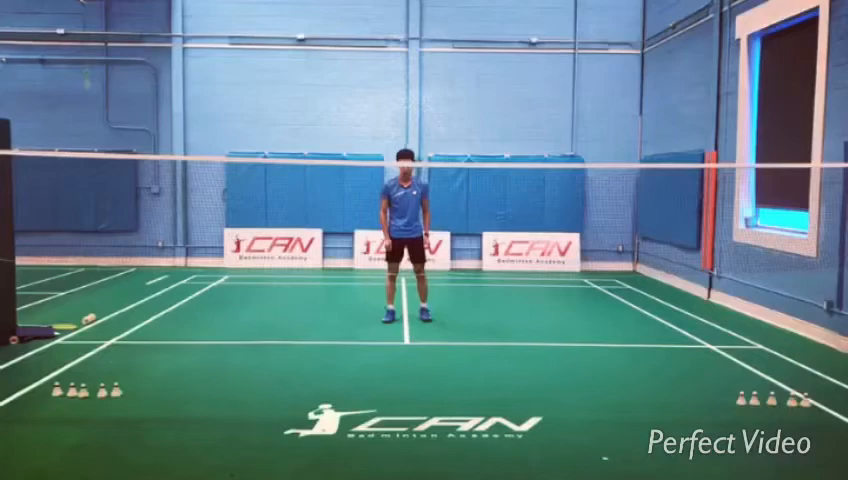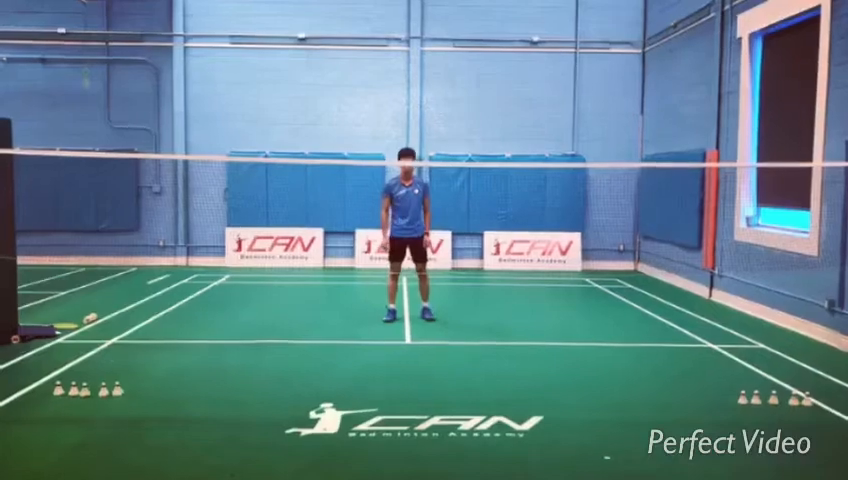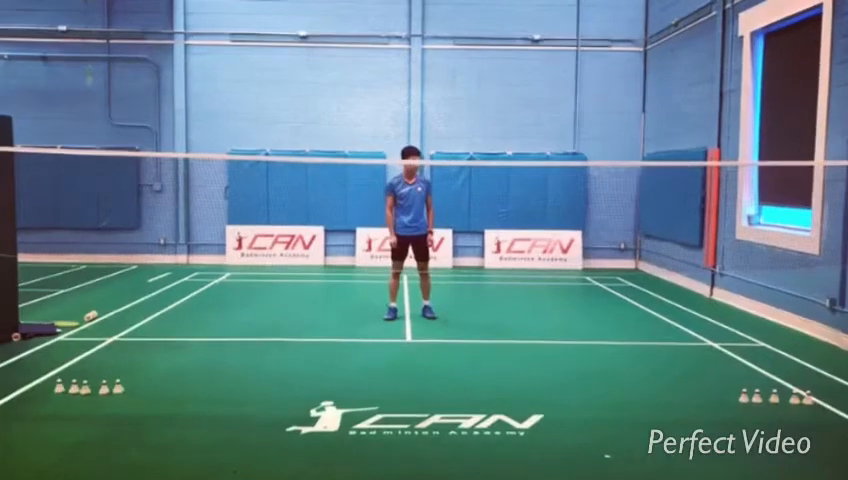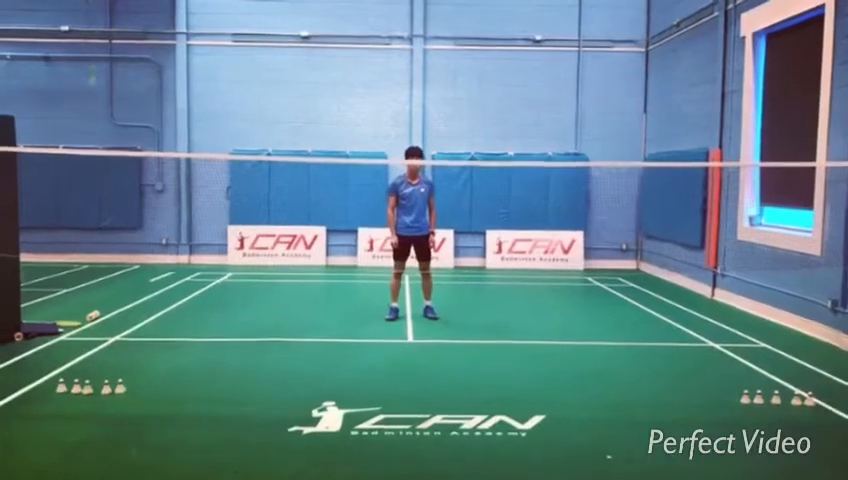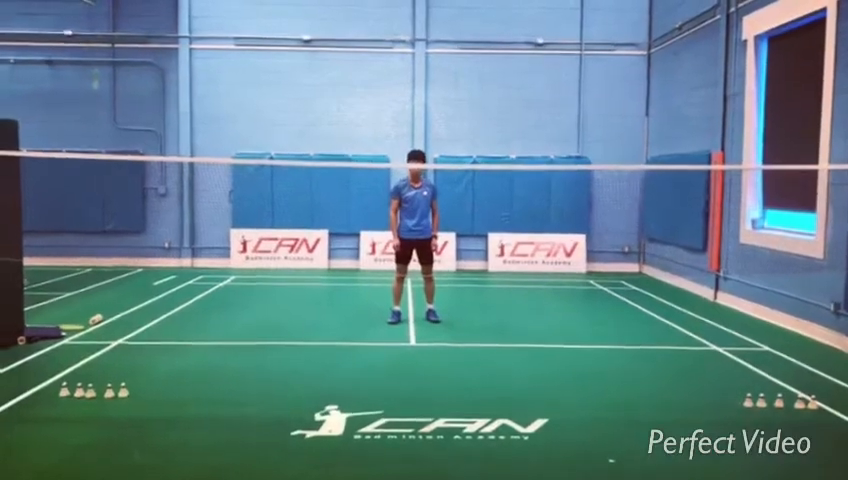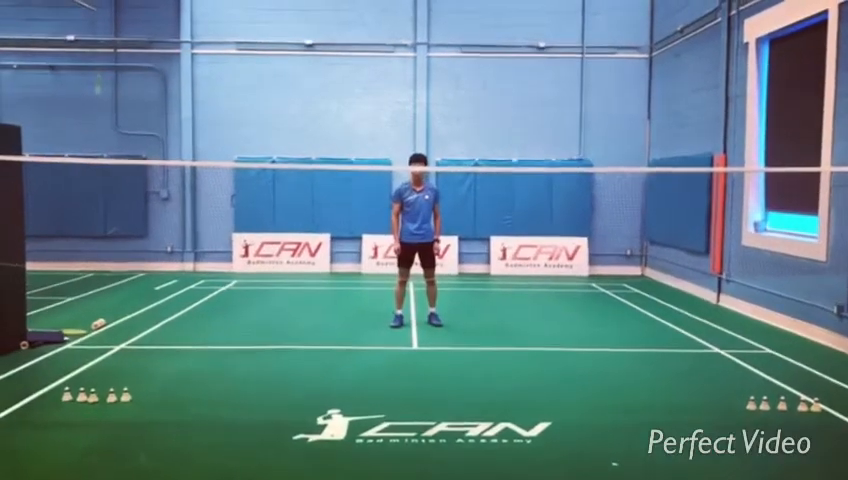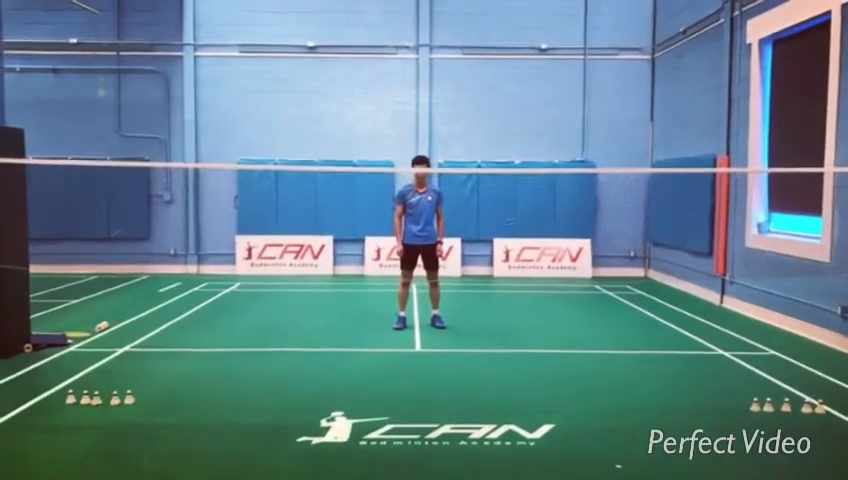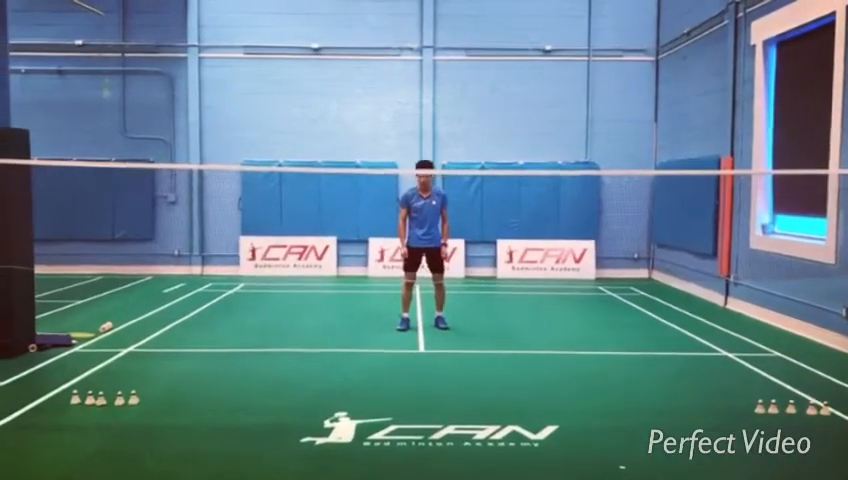
dt=0.3s
person 1, frame 1
left shoulder: (421, 186)
right shoulder: (389, 186)
left elbow: (426, 211)
right elbow: (383, 212)
left wrist: (426, 234)
right wrist: (386, 237)
left hip: (415, 235)
right hip: (395, 236)
left knee: (420, 273)
right knee: (392, 274)
left ankle: (424, 308)
right ankle: (390, 309)
person 1, frame 2
left shoulder: (422, 185)
right shoulder: (391, 185)
left elbow: (426, 210)
right elbow: (384, 211)
left wrist: (426, 233)
right wrist: (384, 236)
left hip: (417, 235)
right hip: (397, 235)
left knee: (422, 272)
right knee: (394, 273)
left ankle: (426, 307)
right ankle: (391, 309)
person 1, frame 3
left shoulder: (425, 183)
right shoulder: (393, 184)
left elbow: (429, 208)
right elbow: (389, 210)
left wrist: (430, 231)
right wrist: (392, 234)
left hip: (420, 233)
right hip: (400, 233)
left knee: (424, 270)
right knee: (395, 271)
left ankle: (426, 305)
right ankle: (392, 307)
person 1, frame 4
left shoulder: (428, 184)
right shoulder: (397, 183)
left elbow: (432, 209)
right elbow: (391, 210)
left wrist: (432, 232)
right wrist: (393, 234)
left hip: (422, 234)
right hip: (402, 234)
left knee: (426, 271)
right knee: (397, 271)
left ankle: (428, 306)
right ankle: (394, 307)
person 1, frame 5
left shoulder: (431, 187)
right shoulder: (399, 187)
left elbow: (435, 213)
right elbow: (393, 212)
left wrist: (434, 235)
right wrist: (395, 236)
left hip: (425, 237)
right hip: (404, 237)
left knee: (428, 274)
right knee: (400, 275)
left ankle: (430, 309)
right ankle: (396, 310)
person 1, frame 6
left shoulder: (433, 191)
right shoulder: (401, 190)
left elbow: (437, 216)
right elbow: (395, 216)
left wrist: (437, 239)
right wrist: (396, 240)
left hip: (427, 241)
right hip: (406, 241)
left knee: (430, 278)
right knee: (402, 279)
left ankle: (432, 313)
right ankle: (398, 314)
person 1, frame 7
left shoulder: (436, 192)
right shoulder: (404, 192)
left elbow: (440, 218)
right elbow: (398, 218)
left wrist: (440, 241)
right wrist: (399, 241)
left hip: (430, 243)
right hip: (409, 243)
left knee: (433, 280)
right knee: (405, 280)
left ankle: (435, 315)
right ankle: (402, 316)
person 1, frame 8
left shoulder: (441, 195)
right shoulder: (408, 196)
left elbow: (445, 221)
right elbow: (402, 221)
left wrist: (444, 243)
right wrist: (403, 244)
left hip: (434, 245)
right hip: (413, 245)
left knee: (439, 282)
right knee: (408, 282)
left ankle: (439, 316)
right ankle: (405, 317)
